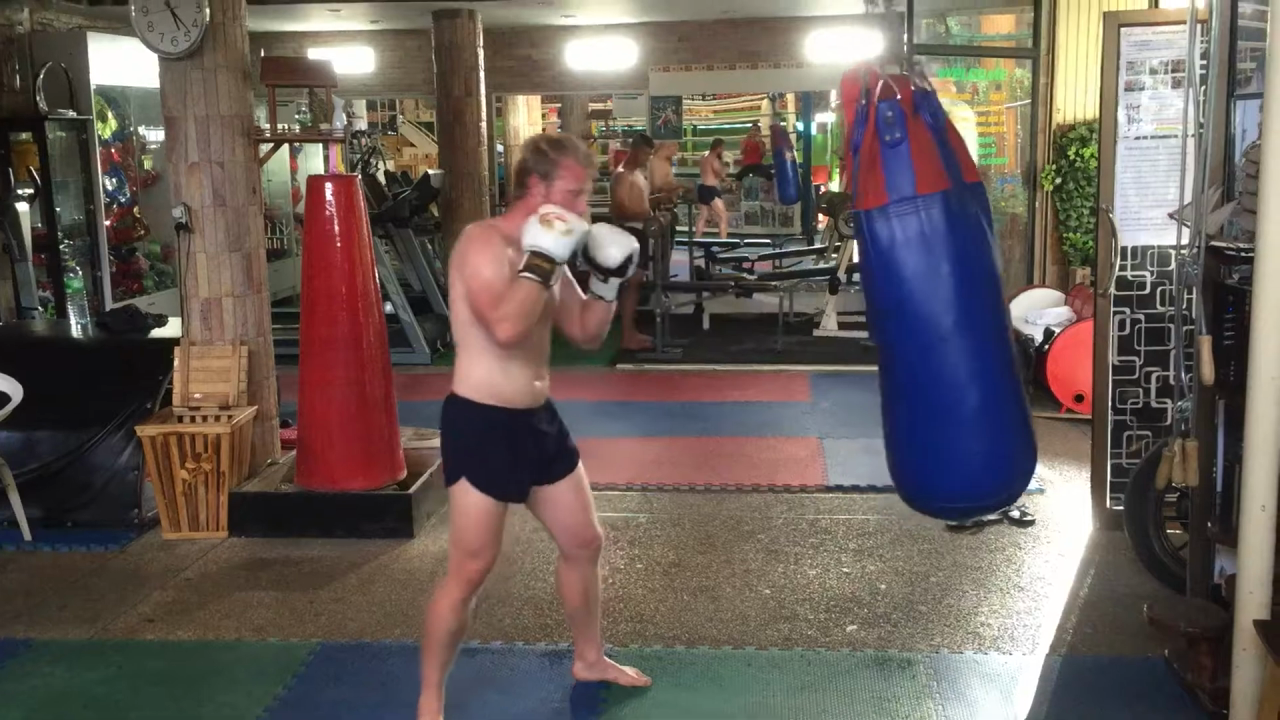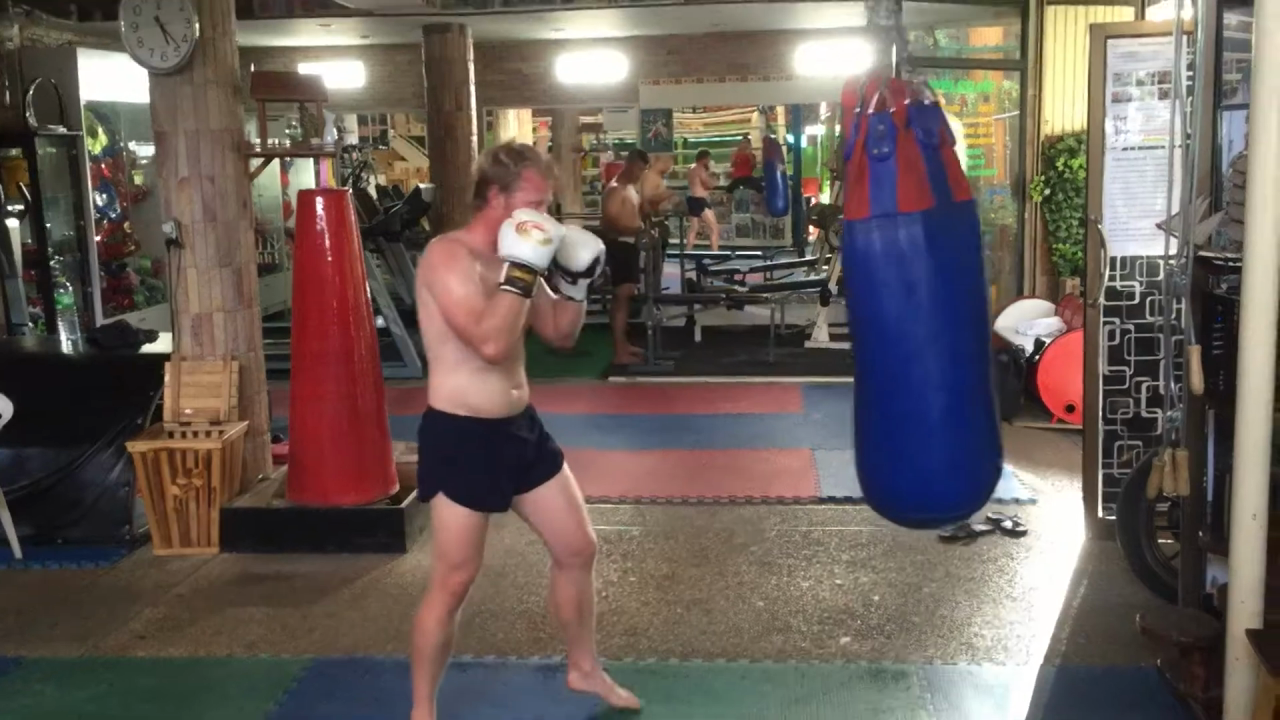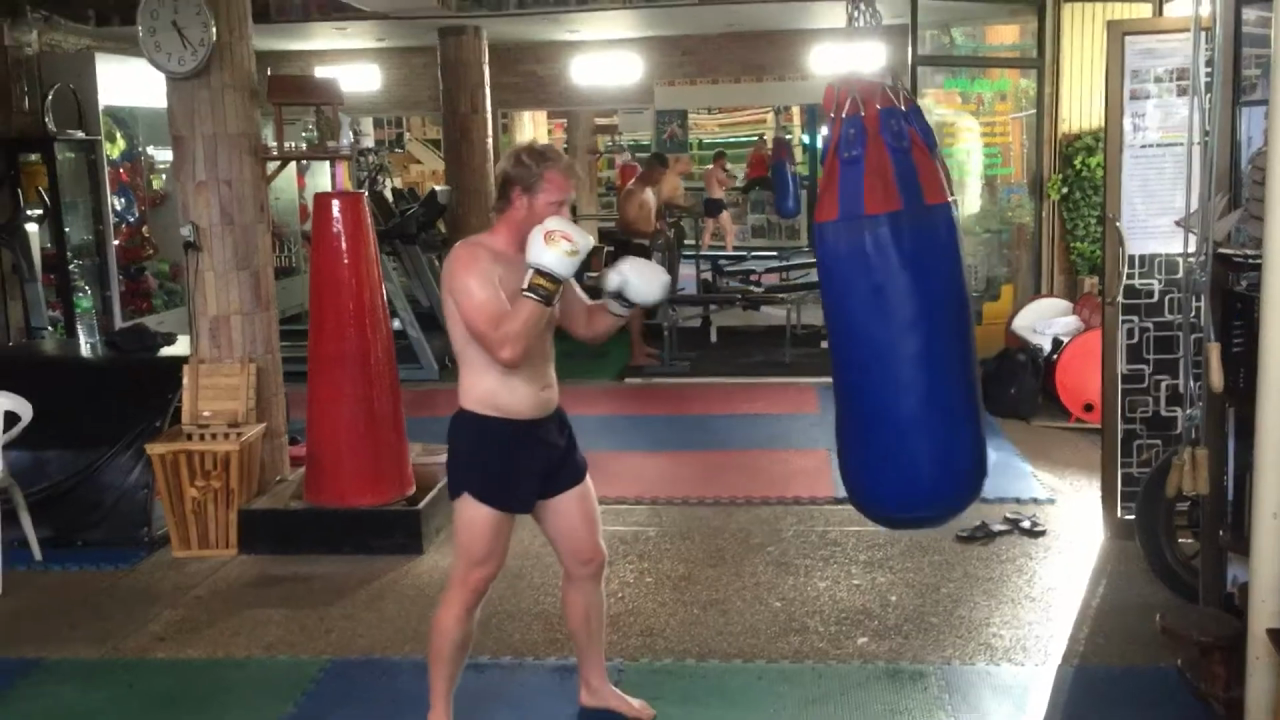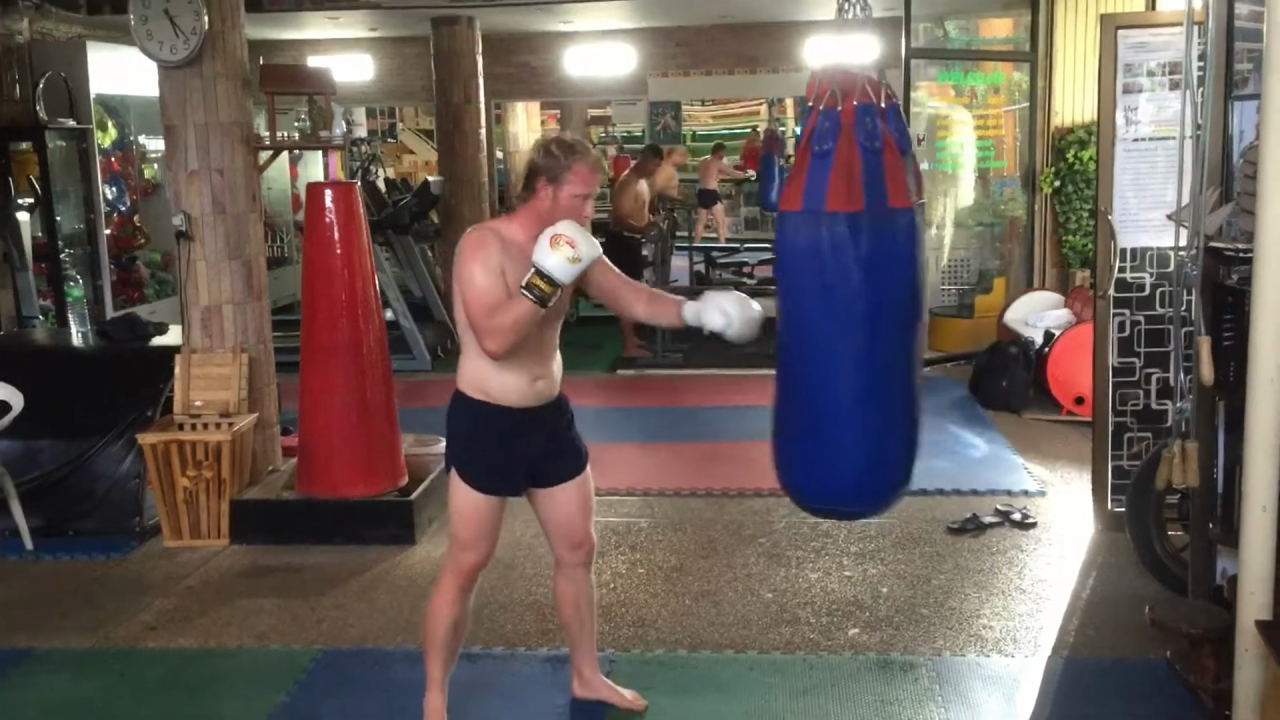
dt=0.2s
person 1, frame 1
left shoulder: (549, 247)
right shoulder: (482, 241)
left elbow: (587, 333)
right elbow: (506, 326)
left wrist: (608, 278)
right wrist: (543, 260)
left hip: (538, 417)
right hip: (481, 424)
left knee: (583, 543)
right knee: (470, 569)
left ankle: (590, 658)
person 1, frame 2
left shoulder: (515, 254)
right shoulder: (447, 256)
left elbow: (560, 333)
right elbow: (490, 342)
left wrist: (574, 279)
right wrist: (521, 270)
left hip: (521, 426)
right hip: (460, 435)
left knee: (578, 550)
right knee: (453, 582)
left ankle: (585, 669)
person 1, frame 3
left shoulder: (540, 257)
right shoulder: (471, 260)
left elbow: (588, 327)
right elbow: (508, 347)
left wrist: (621, 299)
right wrist: (547, 277)
left hip: (550, 430)
right hip: (488, 437)
left knee: (587, 562)
right knee: (472, 582)
person 1, frame 4
left shoulder: (567, 245)
right shoulder: (482, 244)
left elbow: (633, 299)
right elbow: (497, 340)
left wrist: (696, 310)
right wrist: (546, 278)
left hip: (549, 417)
right hip: (487, 421)
left knee: (576, 551)
right knee: (465, 566)
person 2, frame 1
left shoulder: (639, 172)
right shoulder: (622, 175)
right elbow: (620, 209)
left wrist: (660, 198)
right wrist: (647, 216)
left hip: (640, 230)
right hip: (628, 231)
left knee: (635, 282)
right knee: (632, 282)
left ankle: (630, 331)
right ankle: (627, 336)
person 2, frame 2
left shoulder: (631, 187)
right shoulder: (615, 189)
right elbow: (609, 222)
right wrist: (635, 230)
left hip: (630, 244)
right hip: (618, 245)
left knee: (626, 295)
right knee: (622, 296)
left ankle: (623, 343)
right ankle: (620, 352)
person 2, frame 3
left shoulder: (649, 189)
right shoulder: (633, 192)
right elbow: (625, 225)
left wrist: (659, 227)
right wrist: (650, 234)
left hip: (643, 246)
right hip: (633, 248)
left ankle: (640, 344)
right ankle: (636, 355)
person 2, frame 4
left shoulder: (642, 180)
right shoulder: (628, 183)
right elbow: (620, 219)
left wrist: (651, 219)
right wrist: (644, 230)
left hip: (631, 239)
right hip: (622, 240)
left ankle: (630, 335)
right ankle: (628, 346)
